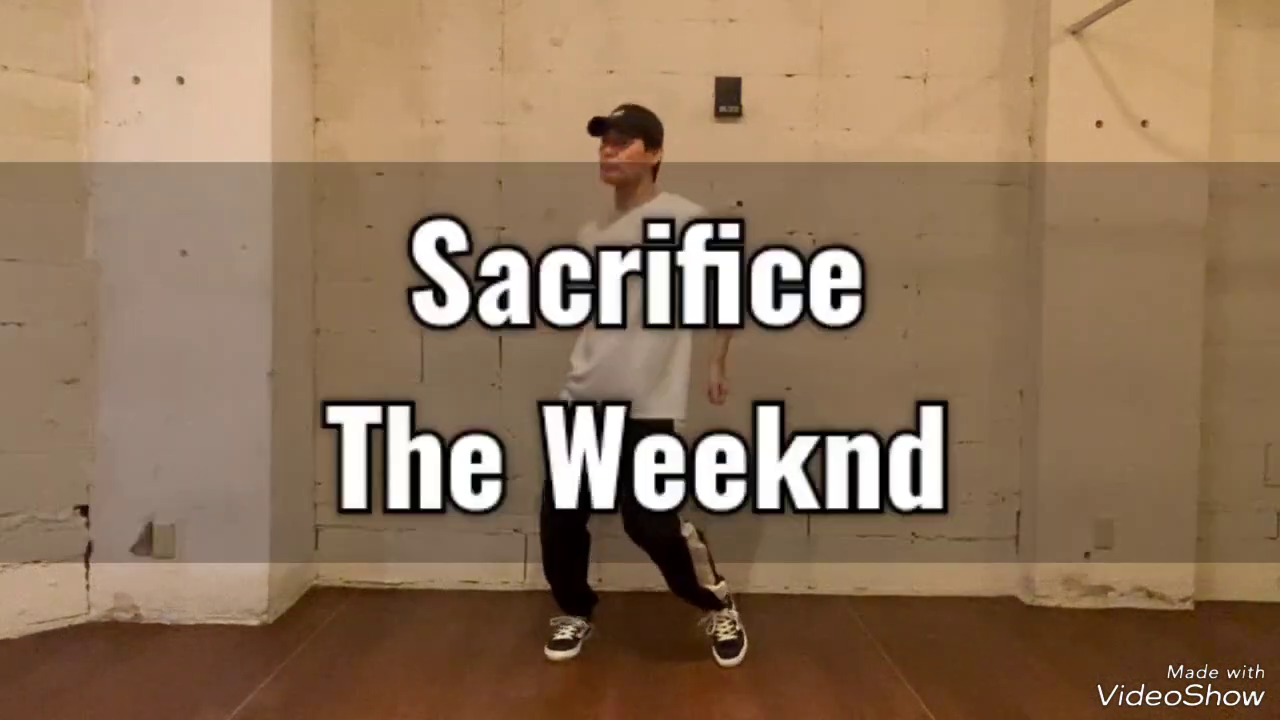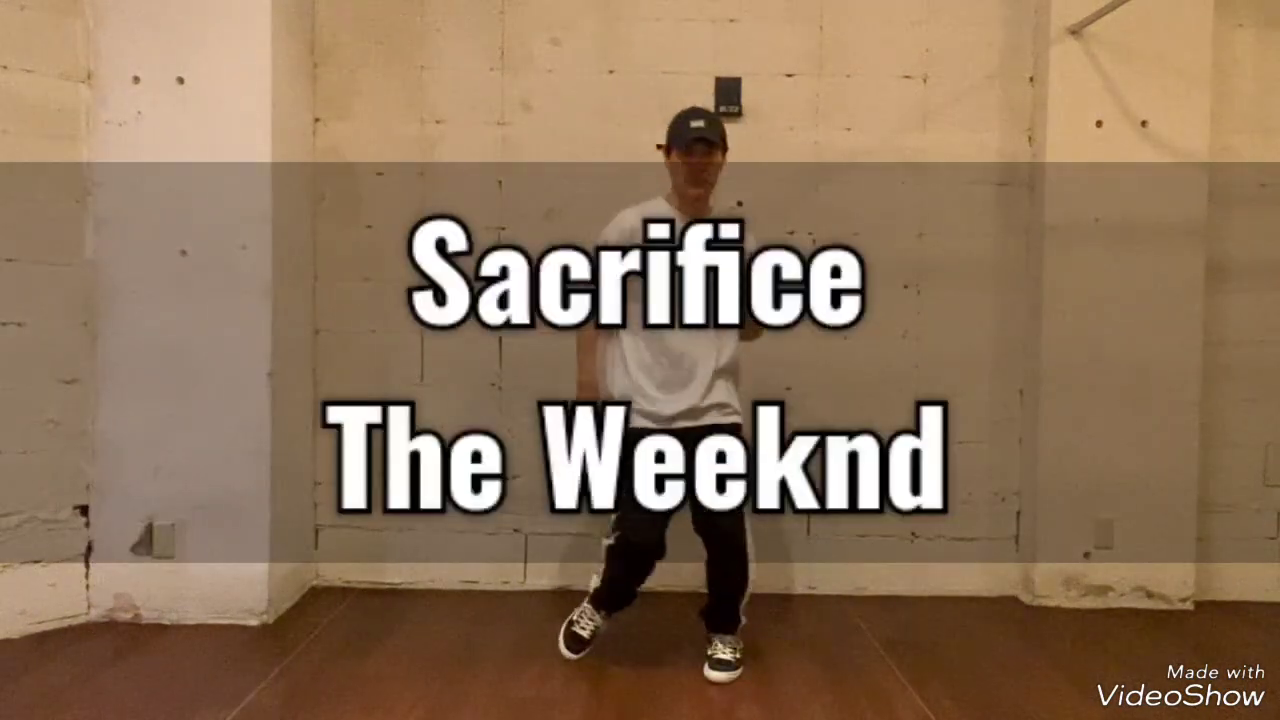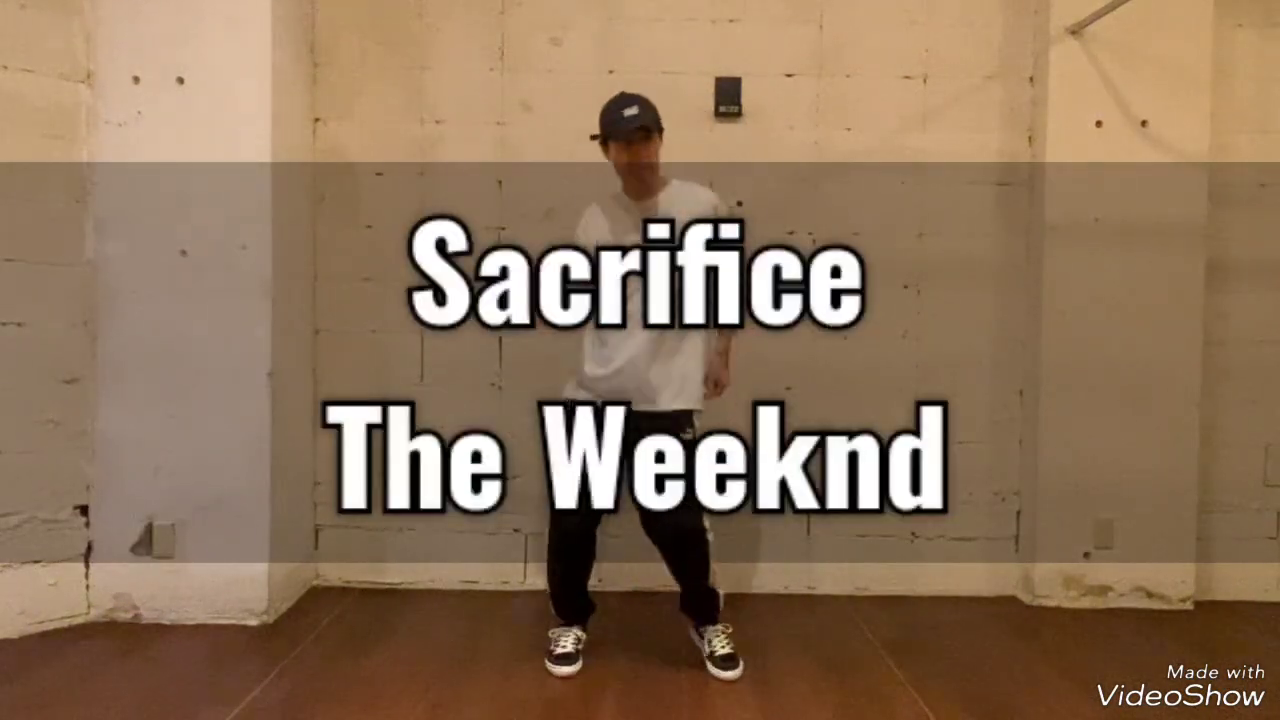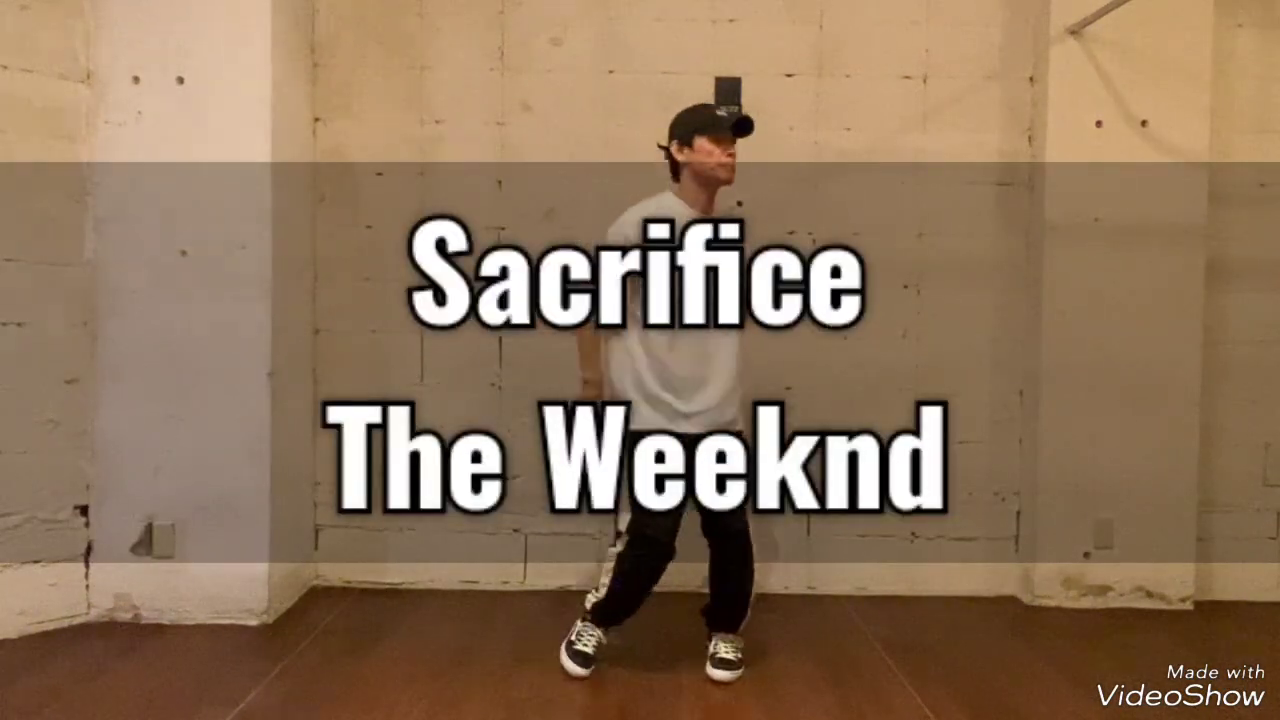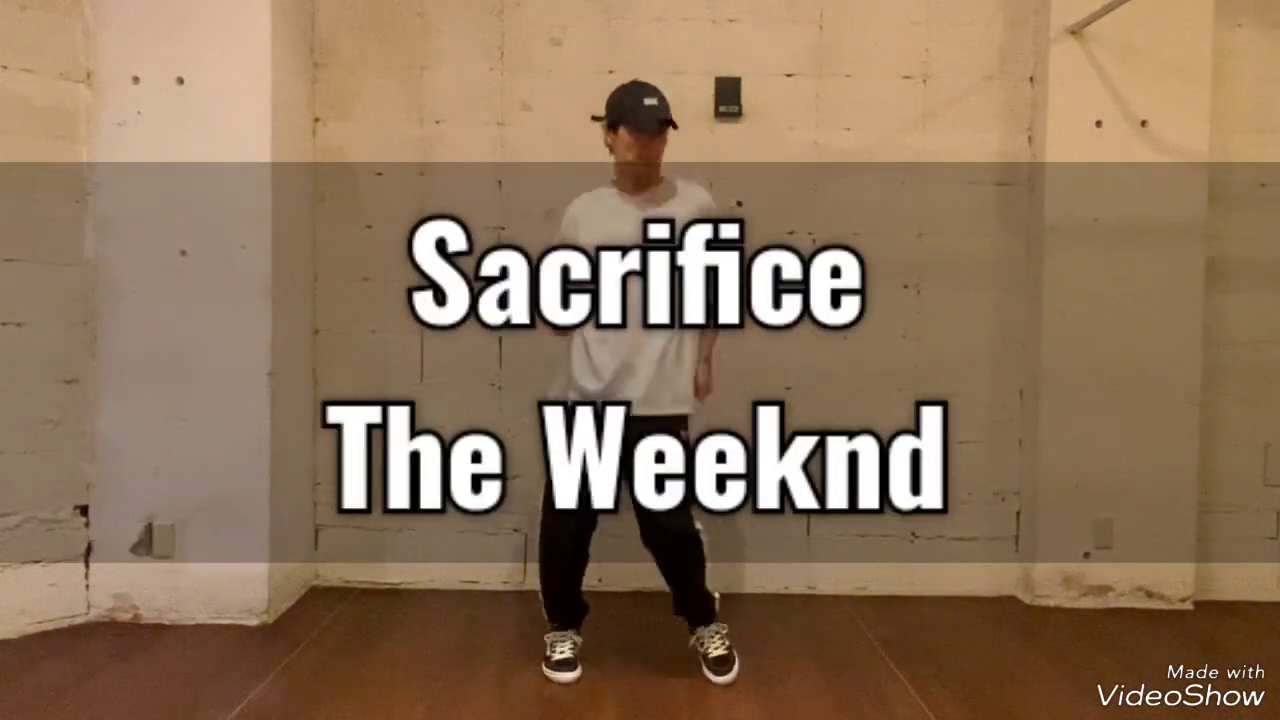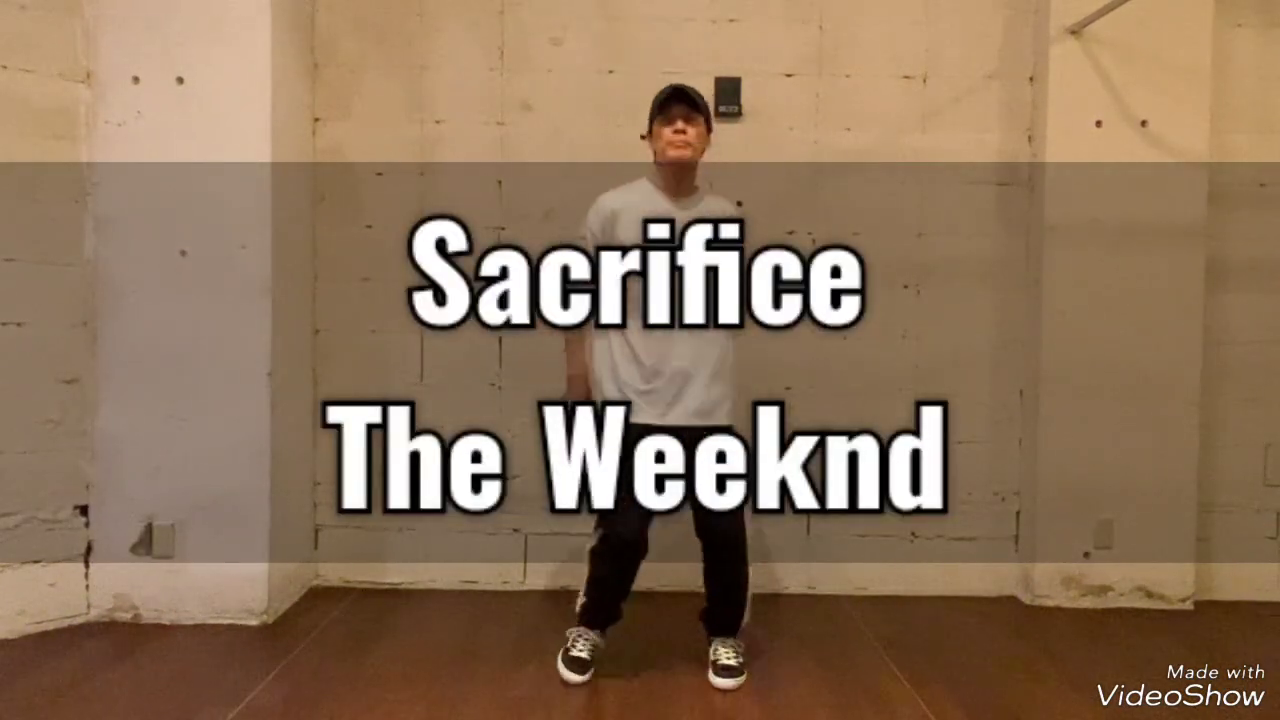
dt=0.5s
person 1, frame 1
left shoulder: (680, 216)
right shoulder: (598, 228)
left wrist: (719, 361)
left hip: (649, 404)
right hip: (583, 397)
left knee: (652, 521)
right knee: (559, 514)
left ankle: (720, 609)
right ankle: (574, 613)
person 1, frame 2
left shoulder: (736, 239)
right shoulder: (630, 227)
left elbow: (751, 328)
left wrist: (746, 315)
right wrist: (589, 372)
left hip: (714, 415)
right hip: (642, 414)
left knee: (726, 535)
right knee: (638, 540)
left ankle: (723, 632)
right ankle: (598, 606)
person 1, frame 3
left shoulder: (701, 205)
right shoulder: (595, 220)
left wrist: (721, 354)
left hip: (667, 399)
right hip: (596, 392)
left knee: (675, 521)
right knee: (572, 518)
left ankle: (707, 622)
right ankle: (569, 623)
person 1, frame 4
right shoulder: (643, 222)
right wrist: (591, 375)
left hip: (719, 419)
right hip: (658, 418)
left knee: (732, 535)
right knee: (648, 540)
left ankle: (724, 633)
right ankle: (593, 624)
person 1, frame 5
left shoulder: (695, 204)
right shoulder: (580, 213)
left wrist: (705, 358)
left hip: (661, 401)
right hip: (586, 393)
left knee: (668, 525)
right knee: (565, 522)
left ankle: (705, 625)
right ankle: (564, 630)
person 1, frame 6
left shoulder: (727, 216)
right shoulder: (612, 209)
right wrist: (579, 373)
left hip: (705, 409)
right hip: (628, 406)
left knee: (724, 532)
right knee: (622, 534)
left ankle: (724, 635)
right ankle: (589, 627)
